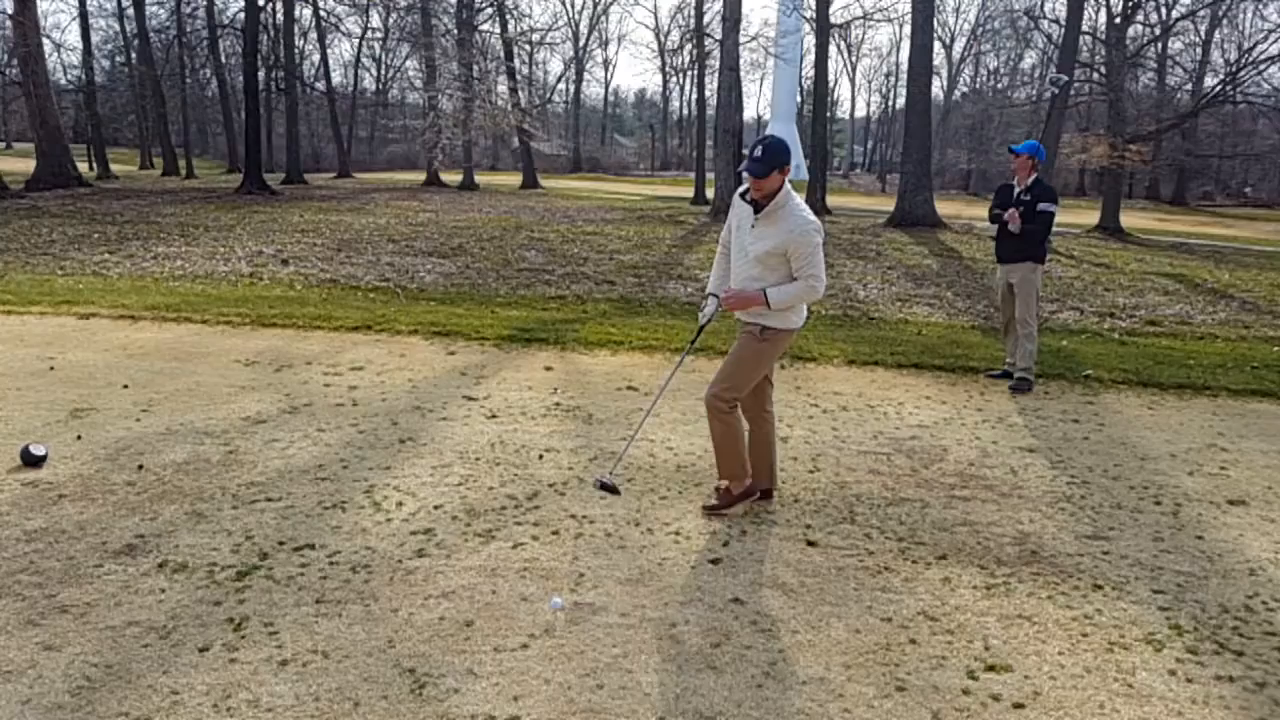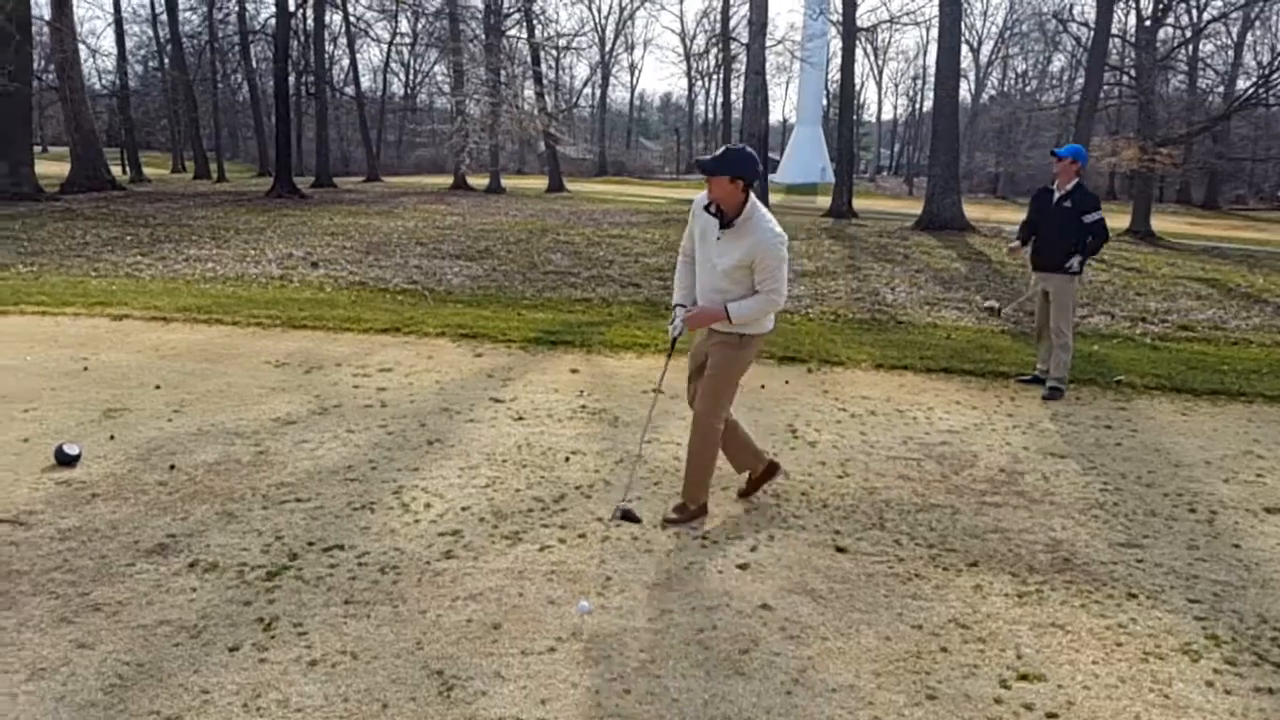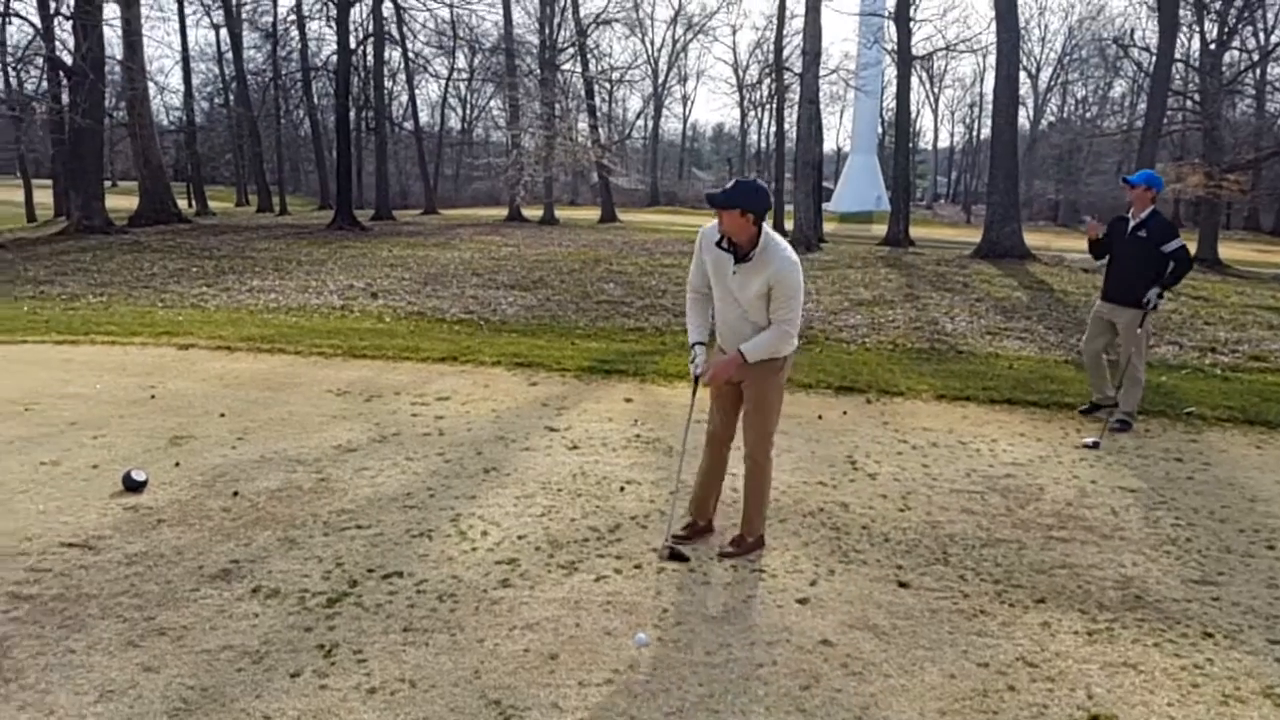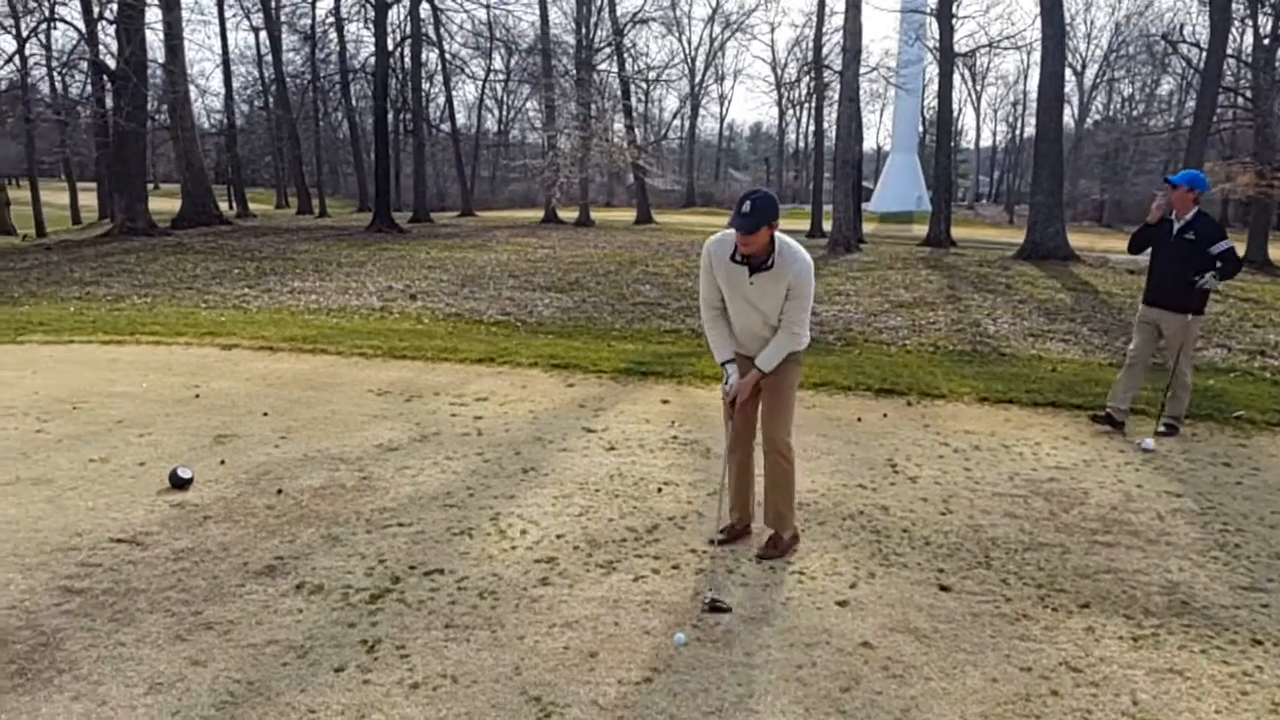
dt=0.4s
person 1, frame 1
left shoulder: (800, 225)
right shoulder: (742, 198)
left elbow: (813, 286)
right elbow: (727, 248)
left wrist: (759, 297)
right wrist: (714, 292)
left hip: (772, 328)
right hip: (748, 321)
left knee: (719, 398)
right knee: (755, 401)
left ankle: (736, 484)
right ankle: (761, 481)
person 1, frame 2
left shoulder: (767, 237)
right shoulder: (702, 206)
left elbow: (772, 299)
right elbow: (687, 256)
left wrist: (719, 312)
right wrist: (682, 305)
left hip: (740, 334)
right hip: (709, 326)
left knee: (706, 415)
right knee: (703, 405)
left ankle: (694, 500)
right ankle: (759, 465)
person 1, frame 3
left shoulder: (783, 263)
right shoulder: (709, 238)
left elbow: (785, 330)
right elbow: (698, 293)
left wrist: (736, 359)
right wrist: (698, 344)
left hip: (767, 362)
right hip: (726, 354)
left knee: (756, 448)
right knee: (716, 436)
left ankle: (752, 532)
right ankle: (701, 517)
person 1, frame 4
left shoulder: (798, 263)
right shoulder: (714, 250)
left elbow: (793, 330)
right elbow: (712, 310)
left wrist: (755, 375)
right wrist: (728, 364)
left hip: (782, 357)
right hip: (738, 354)
left knee: (776, 441)
right knee: (738, 438)
left ankle: (783, 530)
right ankle: (740, 518)
person 2, frame 1
left shoulder: (1044, 192)
right shoulder: (1004, 190)
left elbow: (1043, 228)
right elbow: (993, 214)
left wrist: (1020, 227)
right wrist: (1006, 216)
left hip: (1028, 264)
right hip: (1004, 263)
left knee: (1025, 320)
right knee: (1008, 319)
left ankle: (1025, 374)
right ankle: (1012, 366)
person 2, frame 2
left shoulder: (1085, 199)
right shoulder: (1042, 195)
left elbow: (1101, 235)
right elbow: (1030, 224)
left wrist: (1081, 256)
right wrist: (1020, 242)
left hip: (1064, 274)
right hip: (1040, 271)
left knee: (1060, 329)
right knee: (1042, 326)
left ankle: (1057, 382)
right ankle: (1043, 371)
person 2, frame 3
left shoulder: (1162, 227)
right shoulder: (1118, 223)
left elbow: (1184, 262)
right elbow: (1099, 254)
left wrist: (1160, 288)
right wrist: (1094, 238)
left hip: (1137, 307)
right hip: (1107, 302)
left knee: (1132, 363)
right knee: (1090, 349)
left ankle: (1126, 414)
right ankle: (1104, 398)
person 2, frame 4
left shoulder: (1208, 228)
right shoulder: (1162, 223)
left elbow: (1234, 262)
right elbow: (1133, 248)
left wrist: (1216, 276)
right wrist: (1151, 220)
left hip: (1183, 312)
right hip: (1150, 306)
left knee: (1179, 368)
right knee: (1135, 359)
left ankle: (1172, 419)
right ankle: (1116, 413)
